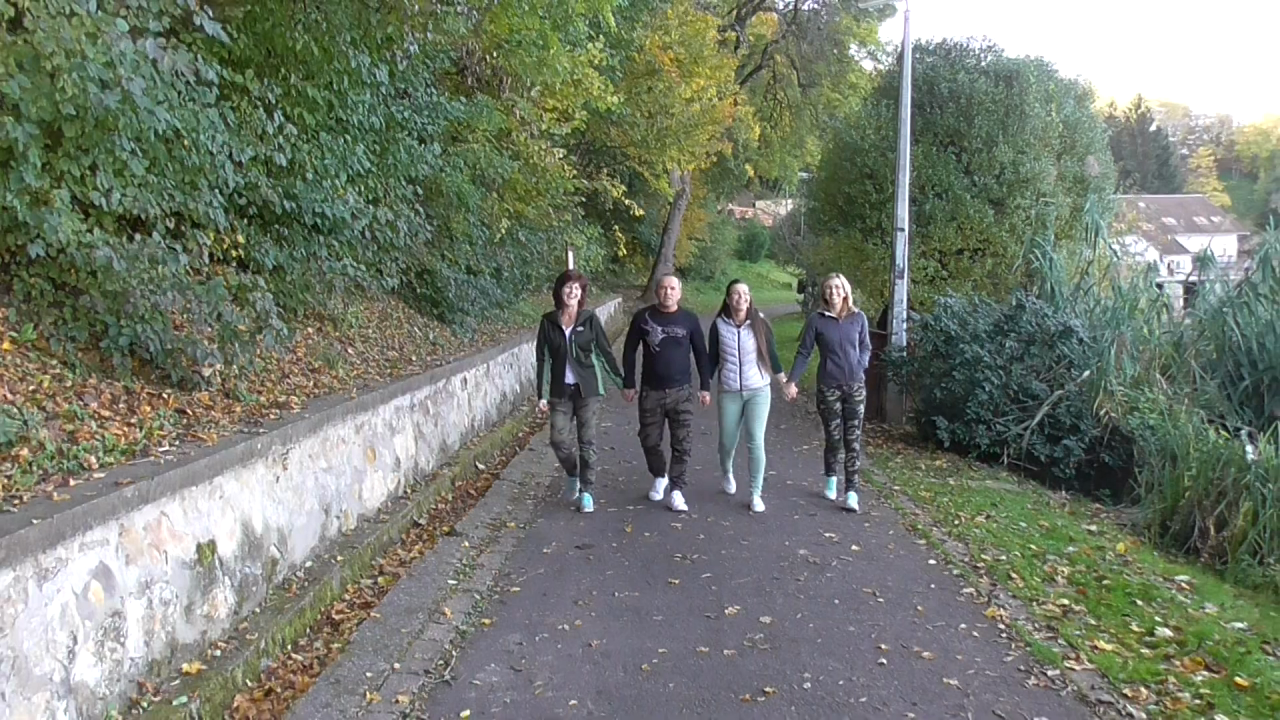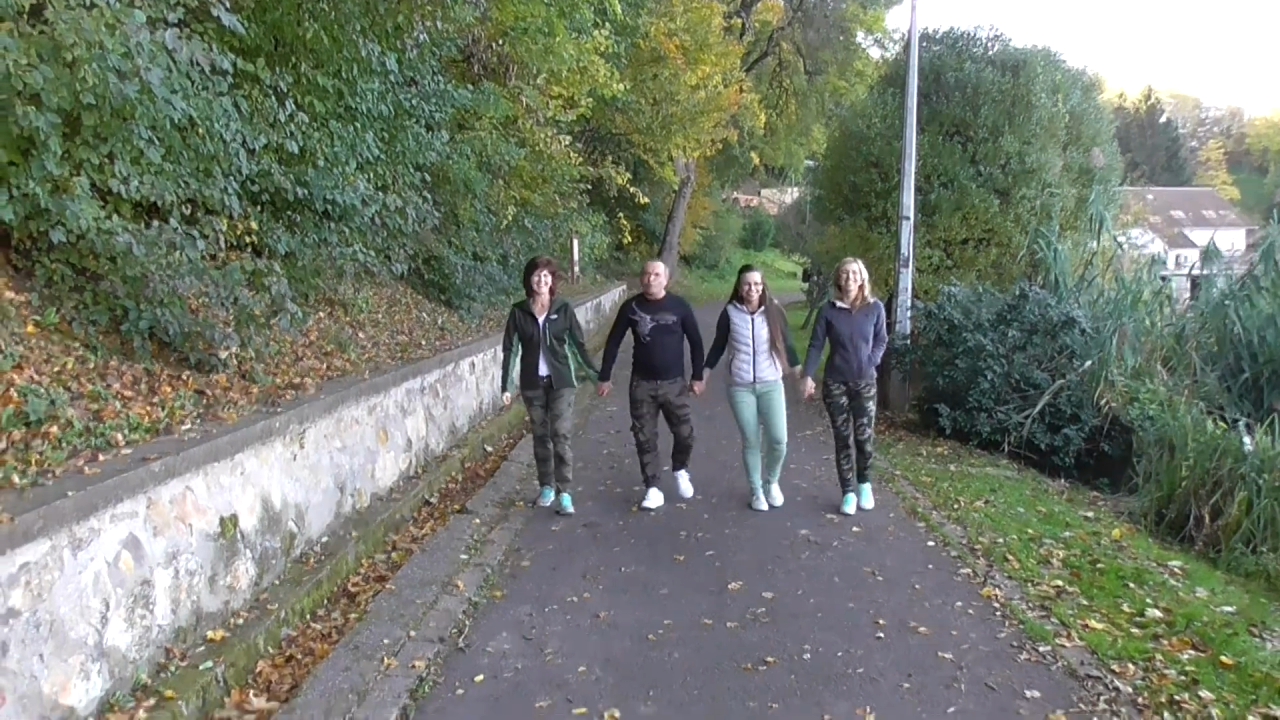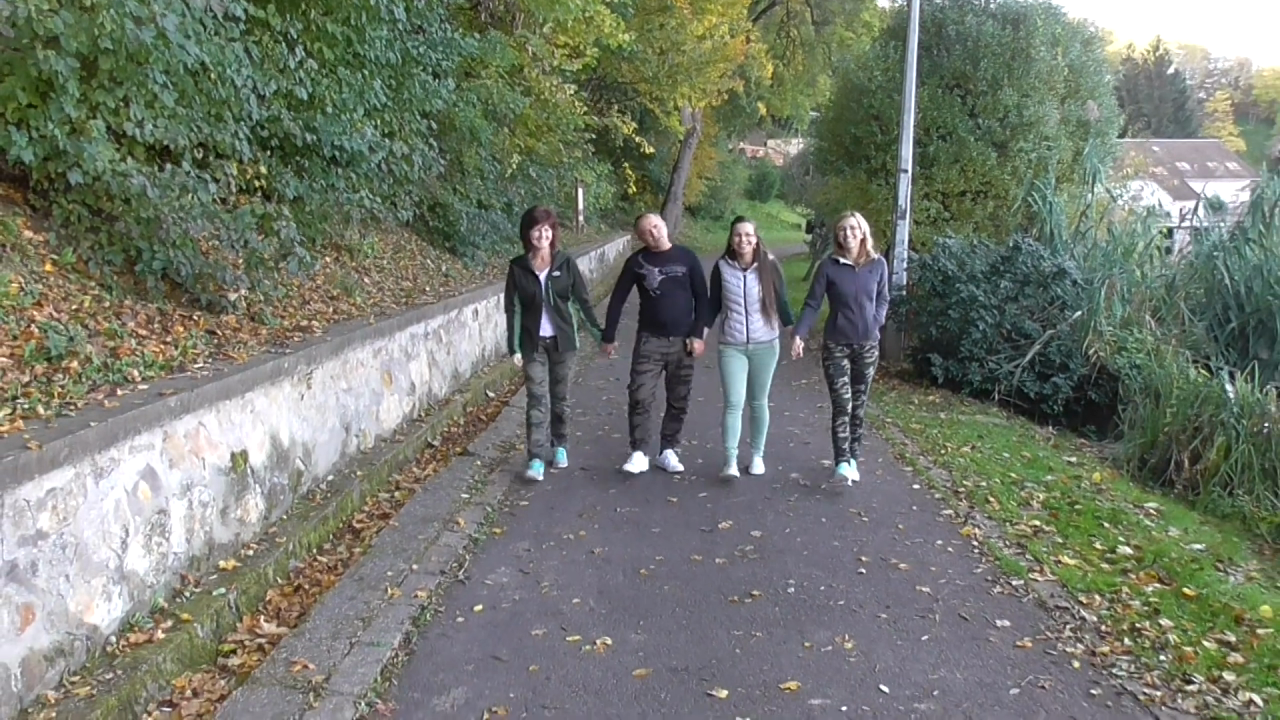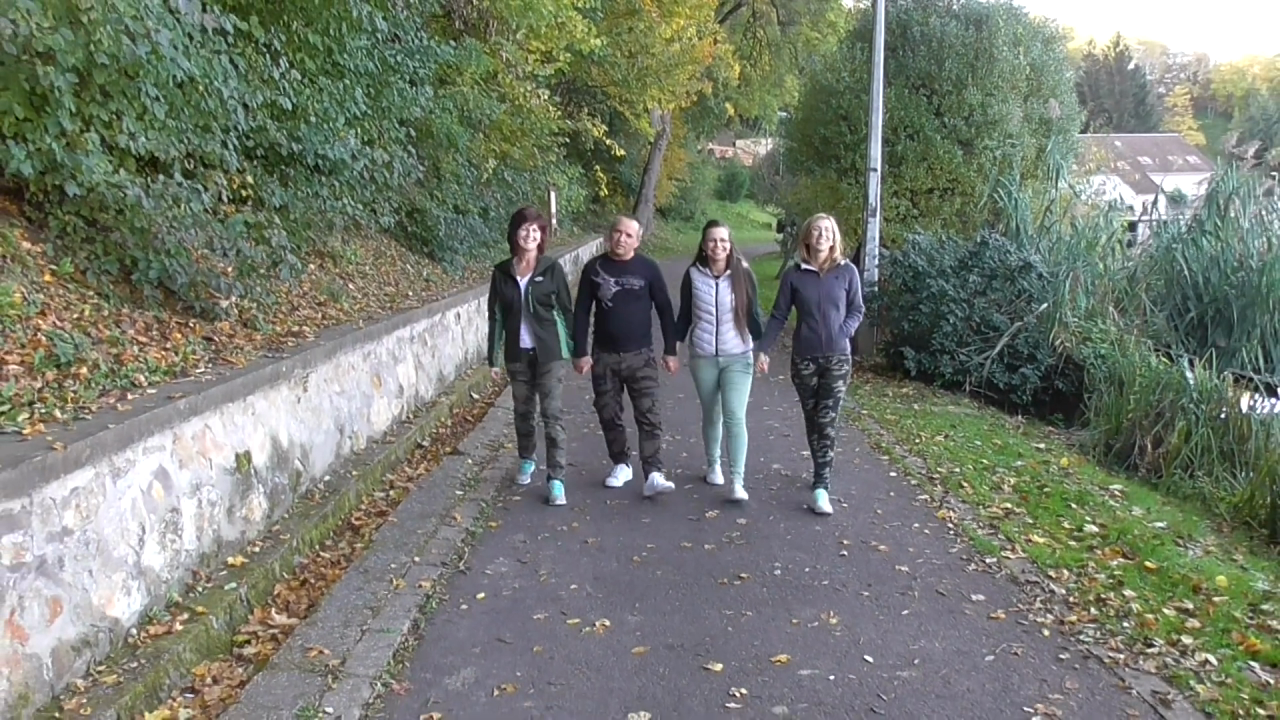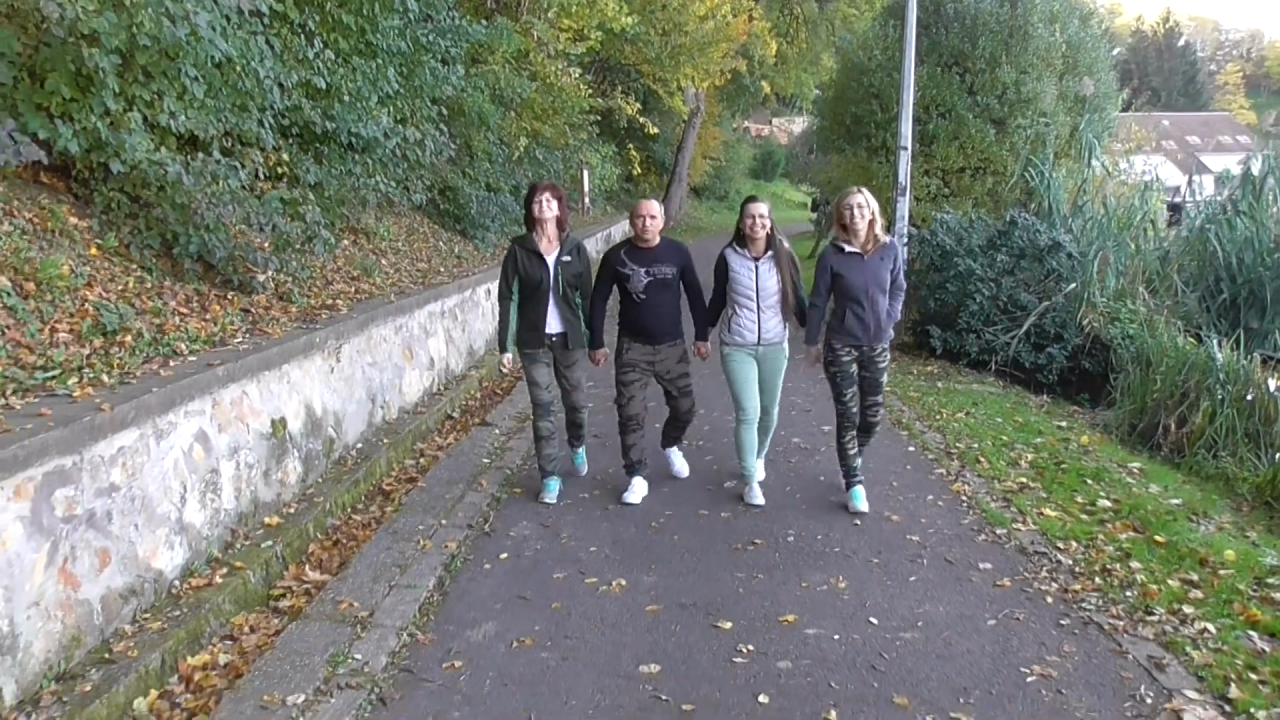
dt=1s
person 1, frame 1
left shoulder: (590, 320)
right shoulder: (548, 322)
left elbow: (605, 353)
right elbow: (543, 359)
left wrist: (622, 384)
right wrist: (542, 394)
left hip: (588, 389)
right hip: (561, 390)
left knee: (587, 440)
right knee: (559, 440)
left ankle: (586, 491)
right ankle: (572, 476)
person 1, frame 2
left shoulder: (564, 308)
right shoulder: (519, 312)
left elbow: (578, 344)
right elbow: (510, 349)
left wrist: (595, 375)
right wrist: (506, 385)
left hip: (562, 381)
right hip: (532, 383)
left knee: (561, 434)
right knee: (541, 436)
left ankle: (564, 493)
right ankle: (546, 486)
person 1, frame 3
left shoulder: (566, 263)
right shoulder: (518, 267)
left elbow: (582, 301)
right elbow: (512, 309)
left wrist: (600, 334)
right wrist: (514, 347)
left hip: (562, 341)
right hip: (532, 343)
left knee: (560, 396)
right knee: (537, 398)
left ankle: (559, 445)
right ankle: (536, 461)
person 1, frame 4
left shoulder: (552, 268)
right shoulder: (502, 272)
left elbow: (566, 310)
right elbow: (495, 316)
left wrist: (576, 351)
right wrist: (493, 357)
left hip: (550, 353)
right hip: (517, 354)
left knee: (552, 414)
right knee: (524, 412)
left ankle: (556, 480)
right ankle: (527, 459)
person 1, frame 5
left shoulder: (575, 248)
right shoulder: (519, 249)
left elbow: (586, 294)
right elbow: (507, 298)
right wrist: (505, 344)
left hip: (570, 338)
right hip: (533, 341)
left knee: (575, 401)
right knee: (543, 407)
left ankle: (577, 446)
right ankle: (550, 477)
person 2, frame 1
left shoulder: (858, 318)
right shoulder: (816, 320)
left elbow: (866, 347)
right elbow: (804, 352)
left wrist: (860, 366)
right wrist: (792, 380)
left hip: (855, 386)
right hip: (828, 386)
left knee: (853, 439)
right knee: (833, 437)
left ankle: (851, 491)
right ankle: (831, 477)
person 2, frame 2
left shoulder: (875, 308)
right shoulder: (828, 310)
left elbow: (881, 340)
right elbow: (816, 345)
left wrist: (872, 362)
right wrist: (807, 376)
left hip: (865, 382)
right hip: (835, 382)
left knee: (864, 437)
right knee: (843, 439)
left ankle: (864, 483)
right ankle: (848, 493)
person 2, frame 3
left shoulder: (878, 265)
right shoulder: (828, 267)
left elbow: (883, 300)
right elbow: (812, 304)
left wrist: (875, 322)
right wrist: (798, 335)
left hip: (867, 345)
right hip: (836, 345)
left knee: (858, 406)
right knee: (841, 404)
left ankle: (852, 458)
right ankle: (841, 464)
person 2, frame 4
left shoulder: (847, 271)
right shoulder: (793, 274)
left elbow: (857, 310)
right elbow: (779, 315)
left wrist: (842, 333)
right wrist: (763, 350)
left hip: (837, 357)
right hip: (803, 357)
left knee: (827, 423)
right knee: (812, 419)
left ankle: (820, 489)
right ankle: (821, 471)
person 2, frame 5
left shoulder: (890, 249)
right shoulder: (831, 255)
left elbow: (898, 289)
right elbow: (818, 301)
left wrist: (889, 320)
right wrist: (812, 341)
left hip: (878, 346)
right hip: (841, 346)
left knee: (872, 416)
right knee: (848, 417)
left ankle: (852, 459)
right ankle: (854, 485)
person 3, frame 1
left shoulder: (689, 319)
right shoulder: (642, 317)
left elbow: (701, 354)
right elbow: (630, 350)
left wrist: (705, 387)
right wrist: (629, 383)
left hip: (681, 391)
right hip: (650, 391)
left knee: (682, 443)
right knee: (650, 441)
left ankle: (676, 491)
right ankle: (660, 476)
person 3, frame 2
left shoulder: (679, 306)
right shoulder: (631, 307)
left elbow: (695, 341)
right elbow: (613, 342)
left wrist: (697, 376)
right wrist: (604, 377)
left hip: (674, 383)
right hip: (642, 384)
left knee: (685, 434)
right knee: (645, 438)
left ankle: (680, 470)
right ankle: (653, 489)
person 3, frame 3
left shoulder: (687, 257)
right shoulder: (636, 262)
left elbow: (701, 297)
right elbow: (618, 299)
left wrist: (698, 334)
right wrist: (608, 337)
left hip: (682, 341)
right hip: (650, 340)
left knee: (678, 401)
right knee: (640, 396)
left ankle: (668, 451)
right ankle: (638, 453)
person 3, frame 4
left shoulder: (648, 269)
right shoulder: (593, 268)
left elbow: (665, 310)
right elbow: (581, 312)
left wrist: (670, 351)
right wrist: (581, 352)
left hip: (640, 355)
right hip: (604, 356)
left knee: (649, 416)
right knee: (609, 415)
left ankle: (653, 476)
right ankle: (621, 464)
person 3, frame 5
left shoulder: (677, 252)
right shoulder: (616, 256)
left elbow: (695, 294)
right elbow: (599, 300)
left wrist: (702, 336)
right wrist: (596, 343)
left hip: (673, 346)
right hip: (633, 346)
left knee: (684, 408)
right knee: (631, 413)
left ankle: (670, 446)
right ankle: (637, 478)
person 4, frame 1
left shoulder: (760, 323)
right shoulder: (718, 325)
left elbow: (771, 354)
right elbow: (712, 357)
left wrist: (785, 382)
left hip: (758, 391)
right hip: (729, 393)
left knee: (756, 442)
right knee: (728, 441)
left ankle: (756, 494)
right ankle: (727, 473)
person 4, frame 2
left shoulder: (774, 311)
right shoulder: (729, 313)
left elbow: (787, 344)
right elbow: (718, 346)
left wrist: (800, 375)
right wrist: (703, 376)
left hip: (771, 385)
right hip: (740, 387)
left knee: (779, 438)
right knee: (751, 441)
left ankle: (772, 481)
right ankle: (757, 492)
person 4, frame 3
left shoulder: (769, 265)
right shoulder: (721, 268)
left elbow: (781, 302)
right elbow: (714, 305)
left hip: (765, 345)
right hip: (731, 346)
left knee: (758, 402)
right knee: (733, 402)
left ankle: (757, 454)
right ankle: (730, 461)
person 4, frame 4
left shoulder: (743, 274)
right shoulder: (693, 275)
left elbow: (753, 314)
right elbow: (685, 315)
left hip: (738, 358)
right hip: (702, 358)
left knee: (735, 416)
right knee: (711, 415)
left ankle: (737, 482)
right ankle: (713, 464)
person 4, frame 5
left shoulder: (784, 256)
right shoulder: (728, 257)
left elbow: (798, 299)
right elbow: (717, 299)
left hip: (774, 346)
right hip: (737, 347)
left knee: (768, 411)
right knee: (747, 413)
left ankle: (758, 457)
right ankle: (750, 481)
